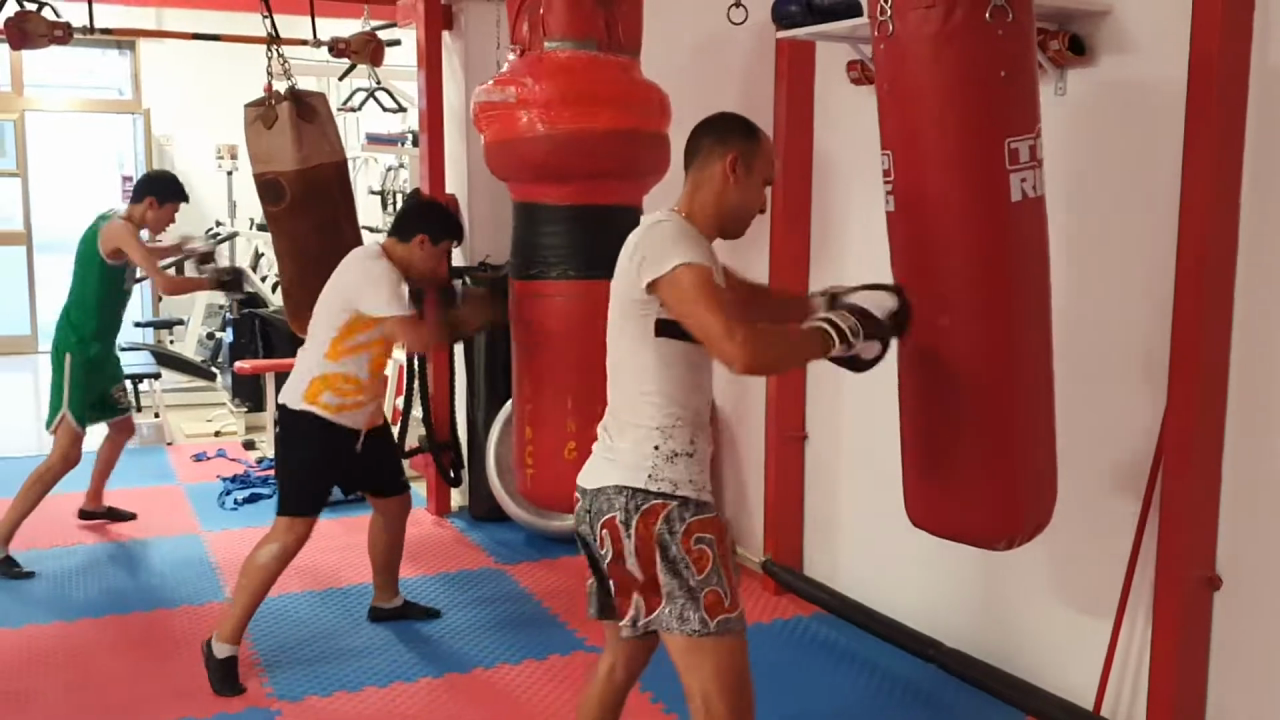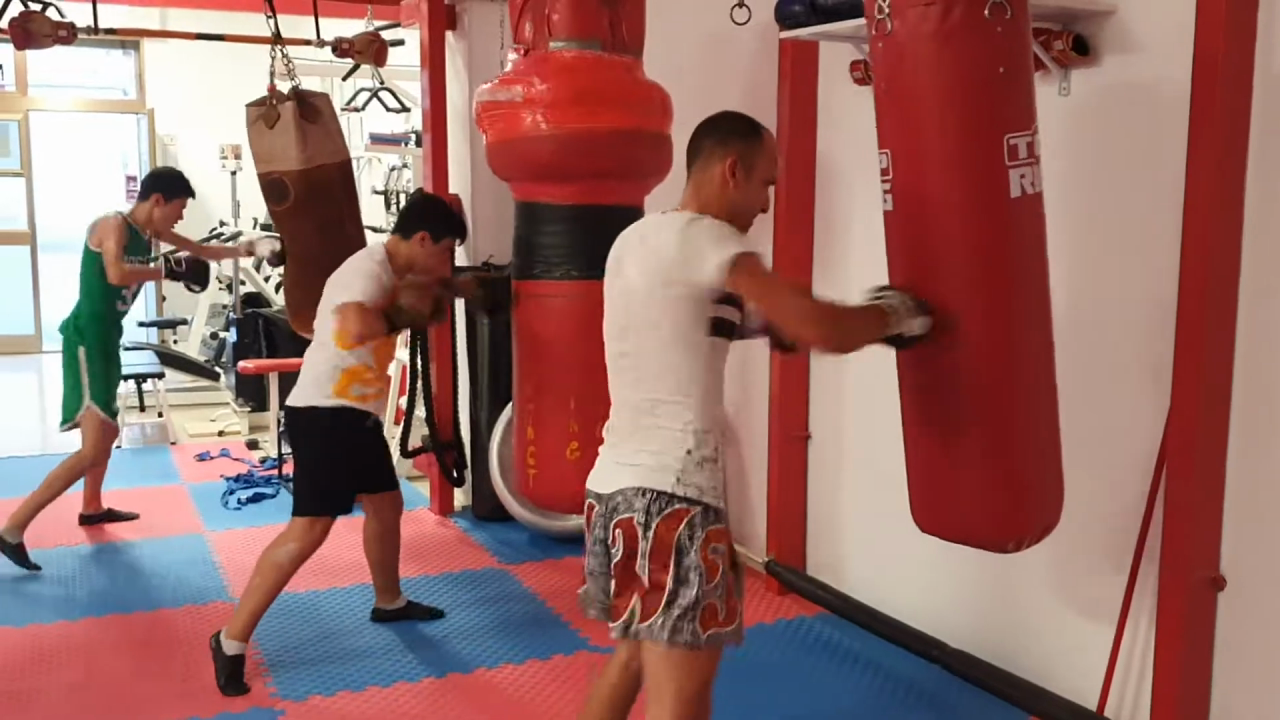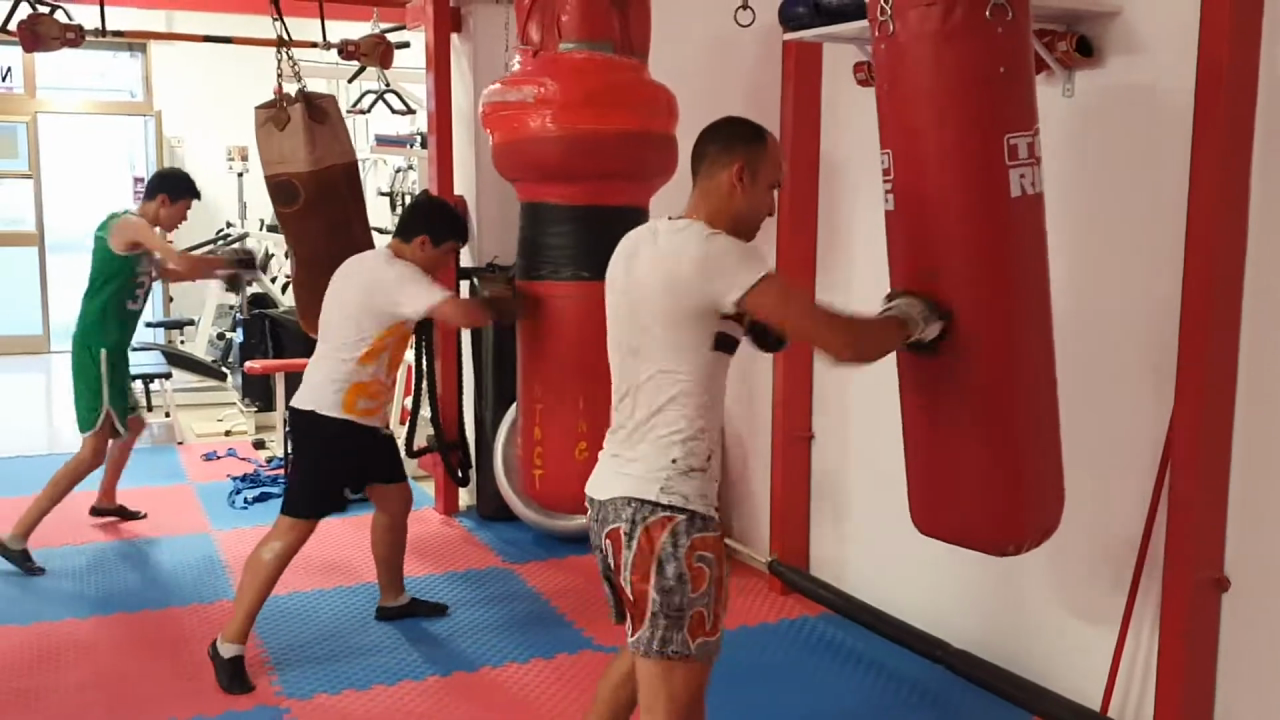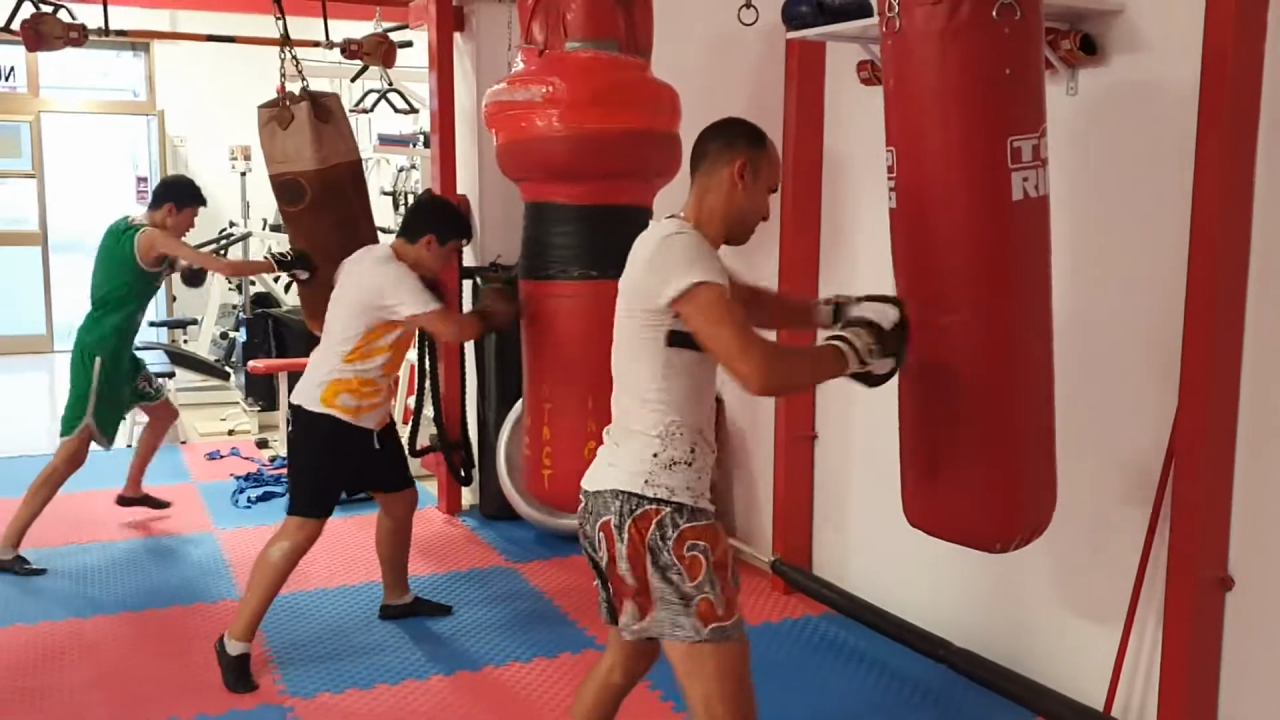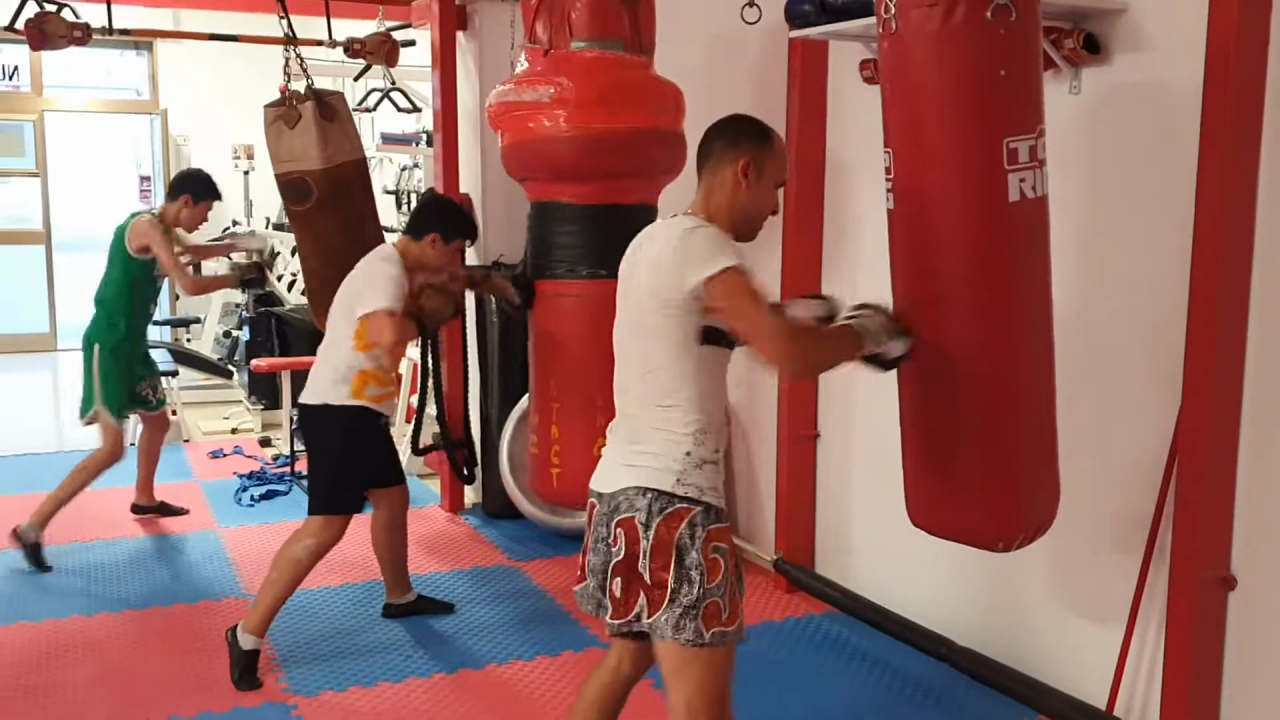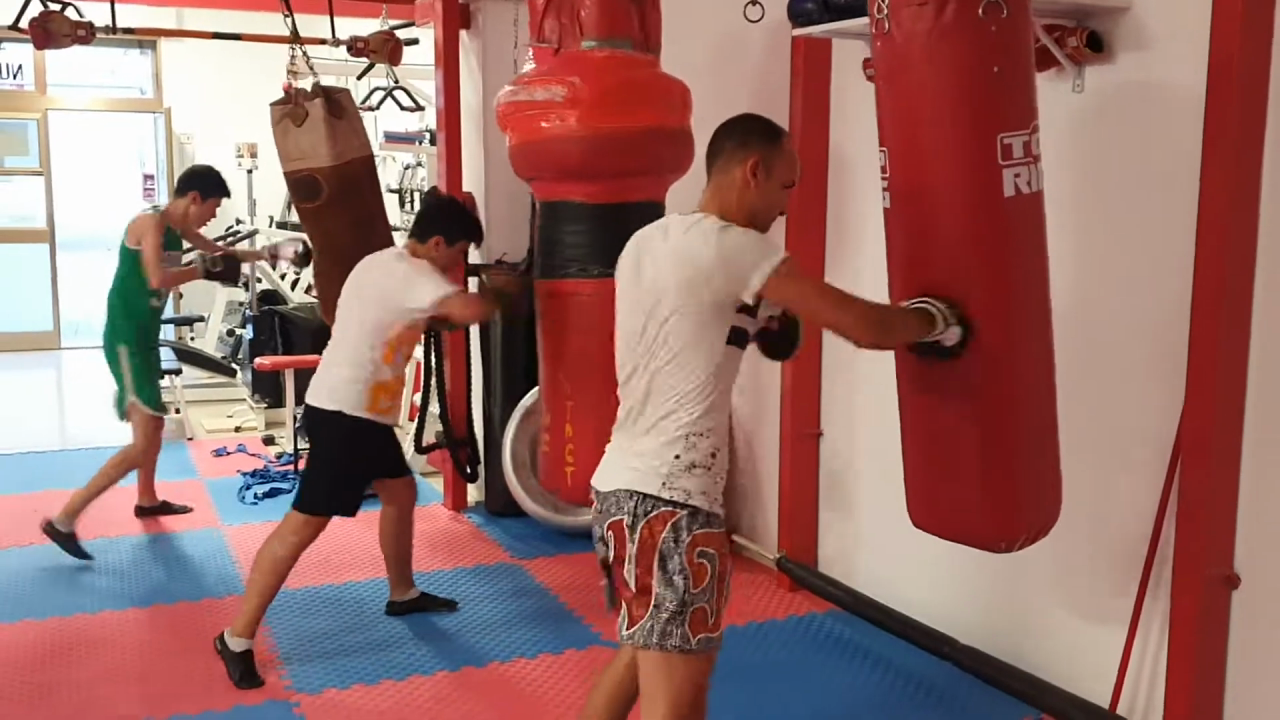
dt=0.1s
person 1, frame 1
left shoulder: (664, 240)
right shoulder: (668, 238)
left elbow: (742, 301)
right elbow: (744, 350)
left wrist: (834, 300)
right wrist: (844, 331)
left hip: (605, 483)
right hip: (653, 491)
left knee: (627, 651)
person 1, frame 2
left shoulder: (633, 240)
right shoulder: (703, 239)
right elbow: (820, 331)
right wrist: (897, 313)
left hip: (616, 485)
right hip: (670, 495)
left knee: (637, 652)
person 1, frame 3
left shoulder: (635, 246)
right shoulder: (709, 251)
right elbow: (841, 341)
right wrist: (917, 319)
left hip: (621, 489)
right hip: (663, 503)
left knee: (643, 657)
person 1, frame 4
left shoulder: (663, 242)
right shoulder: (680, 251)
left elbow: (754, 306)
right elbow: (762, 374)
left wrist: (845, 310)
right wrist: (853, 346)
left hip: (616, 488)
right hip: (655, 498)
left knee: (629, 653)
person 1, frame 5
left shoulder: (651, 243)
right shoulder: (701, 246)
right elbow: (788, 352)
right wrist: (867, 329)
left hip: (617, 485)
right hip: (669, 499)
left knee: (630, 654)
person 1, frame 6
left shoulder: (645, 242)
right shoulder: (727, 245)
right elbow: (864, 327)
left wrist: (755, 324)
right wrist: (934, 320)
left hip: (627, 484)
right hip: (670, 499)
left knee: (643, 656)
person 2, frame 1
left shoulder: (386, 267)
right shoulder: (376, 270)
right elbow: (422, 337)
right wrist: (467, 320)
left hip: (361, 417)
right hip: (315, 414)
left knee: (396, 505)
right knee: (292, 531)
left ankle: (387, 601)
right ankle: (223, 646)
person 2, frame 2
left shoulder: (394, 270)
right shoulder: (372, 268)
right elbow: (355, 326)
right wrist: (402, 315)
left hip: (357, 412)
right hip: (326, 412)
left knee: (386, 505)
right knee: (308, 531)
left ankle: (389, 601)
right ankle: (231, 642)
person 2, frame 3
left shoulder: (370, 263)
right shoulder: (396, 275)
right elbow: (462, 315)
right wrist: (497, 304)
left hip: (364, 415)
right hip: (328, 417)
left knee: (395, 500)
right knee: (293, 529)
left ankle: (393, 599)
right ankle: (229, 645)
person 2, frame 4
left shoulder: (374, 259)
right shoulder: (392, 276)
right elbow: (452, 330)
right wrist: (493, 315)
left hip: (367, 417)
right hip: (327, 416)
left knee: (401, 502)
right knee: (302, 528)
left ankle: (397, 598)
right ankle: (235, 643)
person 2, frame 5
left shoulder: (397, 264)
right shoulder: (388, 270)
right elbow: (385, 332)
left wrist: (486, 286)
right wrist: (424, 317)
left hip: (359, 409)
right hip: (339, 410)
left knee: (392, 502)
right knee: (325, 525)
left ankle: (400, 596)
right ankle: (247, 636)
person 2, frame 6
left shoulder: (384, 263)
right shoulder: (413, 273)
right elbow: (468, 312)
right wrist: (495, 294)
left hip: (364, 412)
right hip: (345, 413)
left knee: (402, 493)
right knee: (305, 524)
left ankle: (402, 593)
right ankle: (238, 638)
person 3, frame 1
left shoulder: (118, 225)
right shoulder: (119, 227)
left elbow: (149, 256)
right elbow: (165, 286)
left wrist: (183, 248)
right wrist: (220, 280)
left hip: (100, 348)
right hip: (77, 348)
left knee: (123, 426)
right knee: (67, 455)
left ankle: (93, 505)
person 3, frame 2
left shoulder: (147, 232)
right shoulder: (113, 224)
left elbow: (199, 251)
right elbow: (117, 275)
left wrist: (247, 248)
right wrist: (168, 270)
left hip: (104, 343)
right hip: (85, 344)
left knee: (107, 432)
right knee: (92, 450)
left ankle: (92, 508)
person 3, frame 3
left shoulder: (142, 230)
right shoulder: (133, 226)
left elbow: (167, 273)
right elbow: (186, 263)
left wrist: (195, 267)
right wrist: (231, 262)
left hip: (109, 344)
right hip: (98, 347)
left knee: (129, 426)
right knee: (94, 451)
left ankle: (105, 500)
person 3, frame 4
left shoulder: (126, 228)
right shoulder: (154, 239)
right elbow: (224, 268)
left wrist: (173, 267)
right wrist: (279, 264)
left hip: (115, 348)
right hip: (101, 353)
left knee: (164, 413)
right knee: (72, 455)
left ankle: (132, 490)
person 3, frame 5
left shoulder: (161, 228)
right shoulder: (148, 226)
left elbow: (193, 252)
right elbow: (190, 286)
left wrist: (235, 245)
right wrist: (241, 276)
left hip: (132, 342)
right hip: (108, 343)
left knee: (158, 422)
right knee: (112, 449)
left ankle: (145, 500)
right ankle: (32, 529)
person 3, frame 6
left shoulder: (176, 225)
right shoulder: (149, 222)
left elbow: (218, 252)
right elbow: (158, 280)
right wrist: (205, 267)
left hip: (144, 339)
right hip: (127, 342)
left knee: (155, 425)
right knee: (143, 445)
left ankle: (148, 500)
right ankle: (63, 518)
